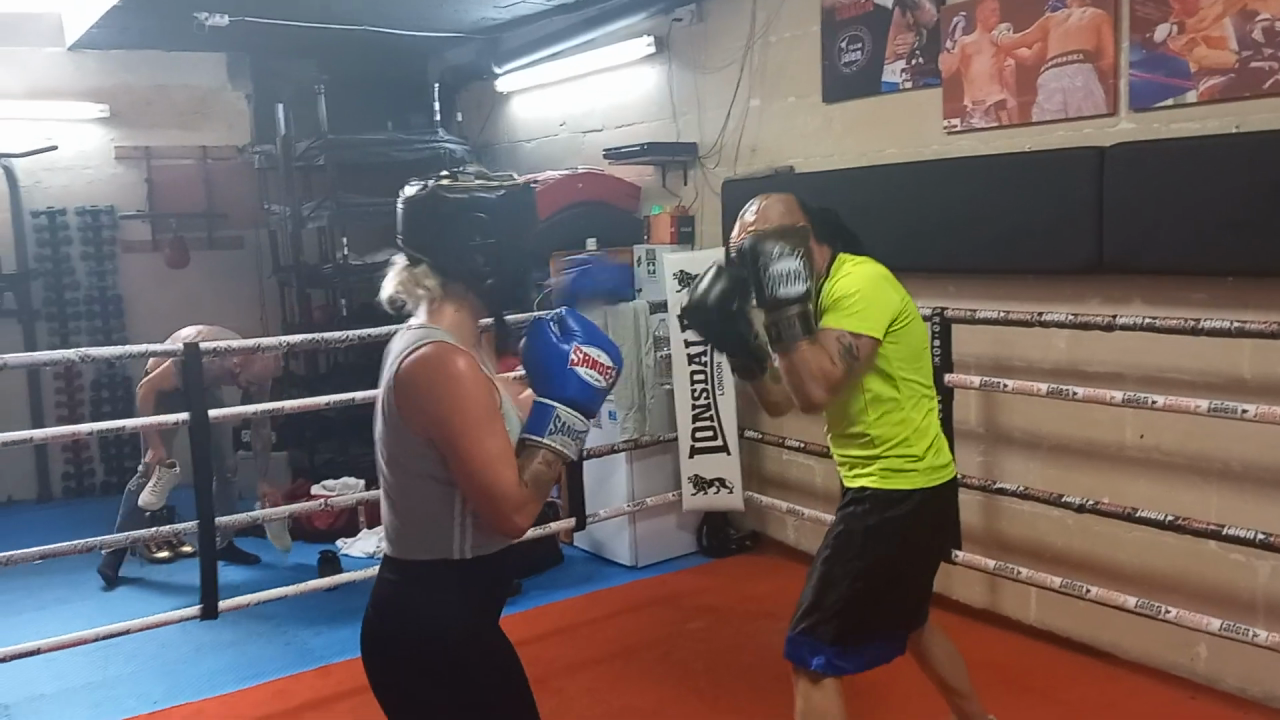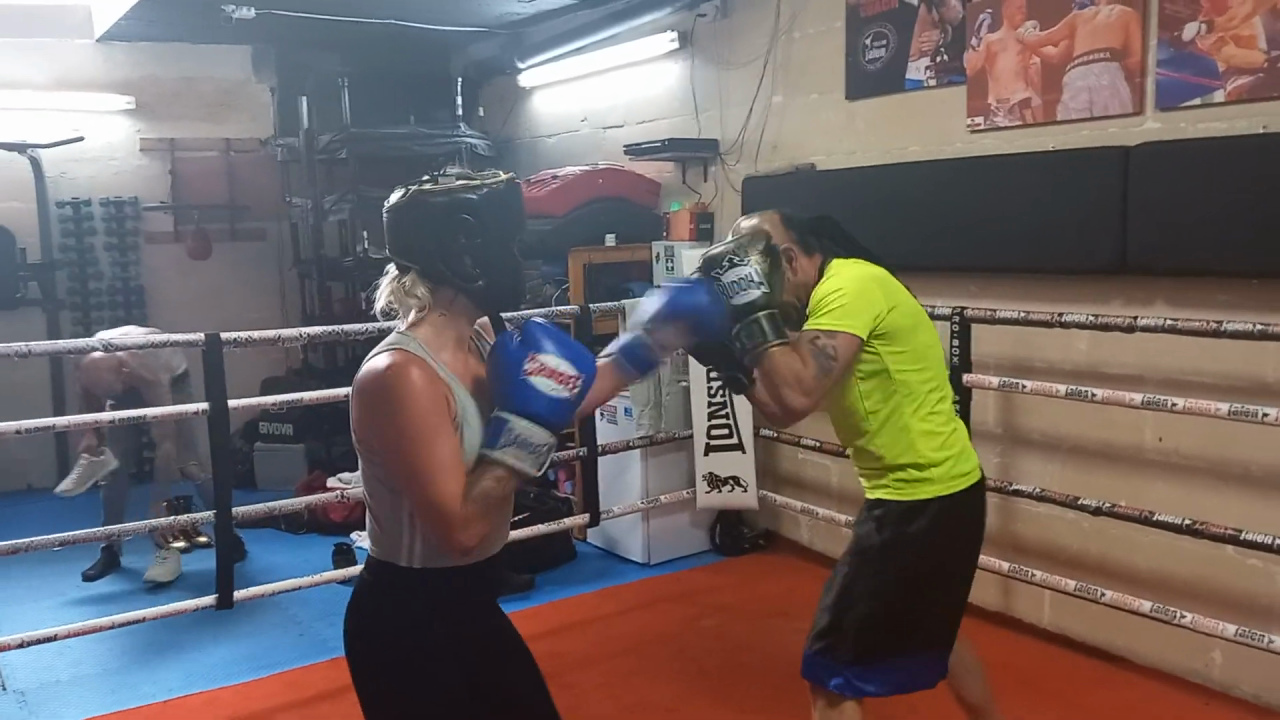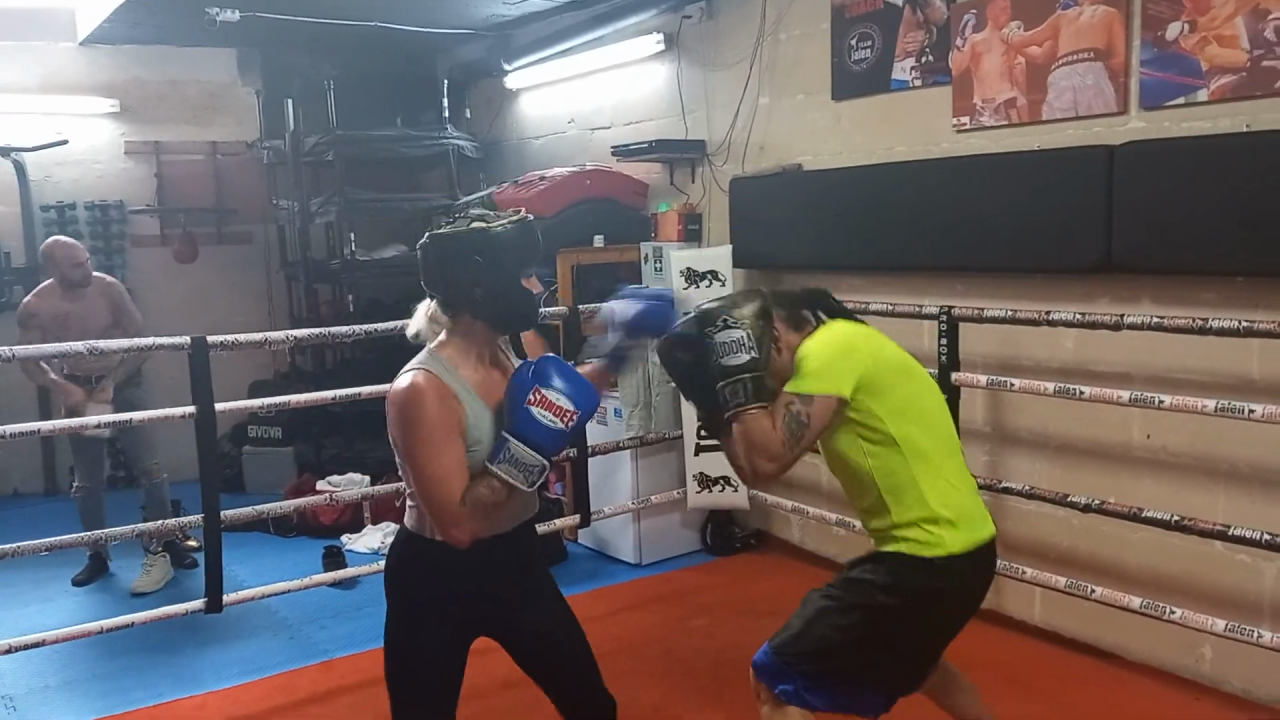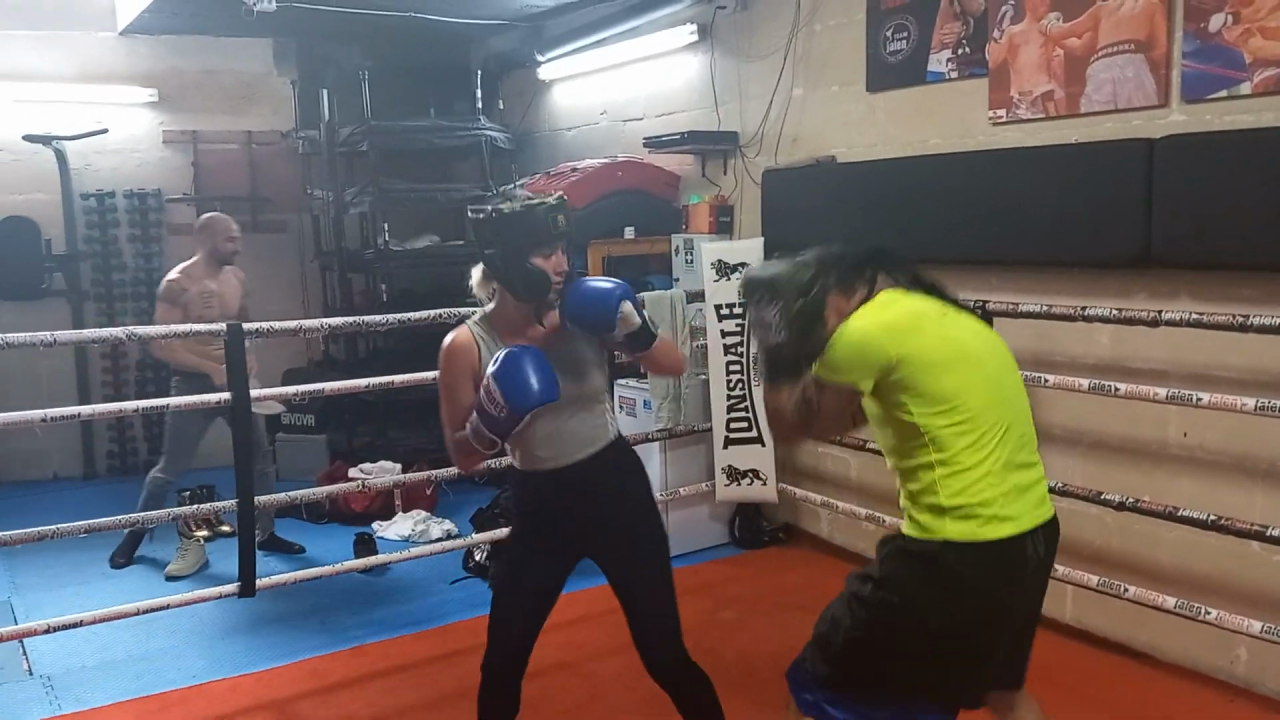
dt=0.7s
person 1, frame 1
left shoulder: (438, 339)
right shoulder: (443, 363)
right elbow: (512, 509)
left wrist: (570, 325)
right wrist: (569, 403)
right hip: (427, 622)
person 1, frame 2
left shoulder: (479, 338)
right shoulder: (398, 375)
left elbow: (563, 404)
right elbow: (462, 529)
left wrist: (643, 345)
right wrist: (523, 424)
left hip: (467, 605)
right hip: (403, 619)
person 1, frame 3
left shoulder: (502, 346)
right shoulder: (420, 391)
left elbow: (574, 391)
right elbow: (458, 525)
left wrist: (621, 349)
right wrist: (530, 445)
left hip: (510, 562)
right hip: (430, 577)
person 1, frame 4
left shoulder: (585, 307)
right shoulder: (464, 347)
left elbow: (674, 365)
right elbow: (463, 456)
left wrist: (629, 330)
right wrist: (490, 422)
left hip: (615, 488)
right hip: (540, 503)
left knee: (666, 656)
right knee: (502, 664)
person 2, frame 1
left shoulder: (858, 283)
right shoulder: (824, 290)
left elbow: (815, 392)
right elbow: (778, 400)
left wrist: (787, 295)
right wrist: (733, 331)
left hip: (896, 494)
right hip: (913, 490)
left knee: (812, 656)
right knee: (905, 617)
person 2, frame 2
left shoulder: (849, 287)
right shoulder: (837, 298)
left elbow: (798, 397)
right elbow: (785, 408)
left wrist: (754, 306)
right wrist: (729, 356)
left hip: (921, 504)
right hip: (949, 494)
left knee: (831, 672)
right knee: (929, 632)
person 2, frame 3
left shoulder: (831, 345)
left elbow: (765, 461)
right elbow: (757, 462)
left wrist: (733, 368)
right wrist: (705, 395)
left hip: (927, 559)
right hip: (962, 551)
left knee: (776, 681)
right knee: (906, 655)
person 2, frame 4
left shoulder: (867, 331)
right shoulder: (932, 316)
left elbow: (789, 422)
right elbow: (844, 413)
left wrist: (777, 343)
left hip: (956, 555)
right hip: (1029, 539)
person 3, frame 1
left shoulder: (258, 373)
right shoulder: (200, 356)
left elbow: (261, 428)
right elbow: (145, 390)
left wrist: (263, 482)
right wrist: (154, 445)
left hip: (204, 391)
right hip: (164, 389)
left knee: (227, 466)
right knee: (152, 468)
left ankle: (225, 544)
right ankle: (116, 550)
person 3, frame 2
left shoulder: (151, 375)
right shoulder: (91, 360)
left elbow: (165, 444)
right elbow: (87, 393)
left wrist: (158, 506)
right wrist: (90, 433)
left hip: (173, 384)
right hip: (126, 392)
left knee: (192, 464)
right knee: (113, 469)
right ankle: (110, 550)
person 3, frame 3
left shoulder: (108, 288)
right shoulder: (34, 307)
left elbow: (140, 342)
right elbow: (28, 362)
left wrist: (111, 382)
right wrist: (62, 387)
left hip: (122, 384)
right hip: (77, 392)
left knee: (147, 466)
right knee: (87, 479)
left ankle: (167, 543)
right ankle: (98, 555)
person 3, frame 4
left shoulder: (236, 278)
right shoulder: (177, 284)
right elbow: (160, 345)
left wrist: (247, 354)
right wrist: (211, 368)
left hip: (230, 377)
right hip: (193, 380)
left knee: (261, 457)
right knee: (173, 465)
left ankle: (265, 533)
right ankle: (135, 532)
